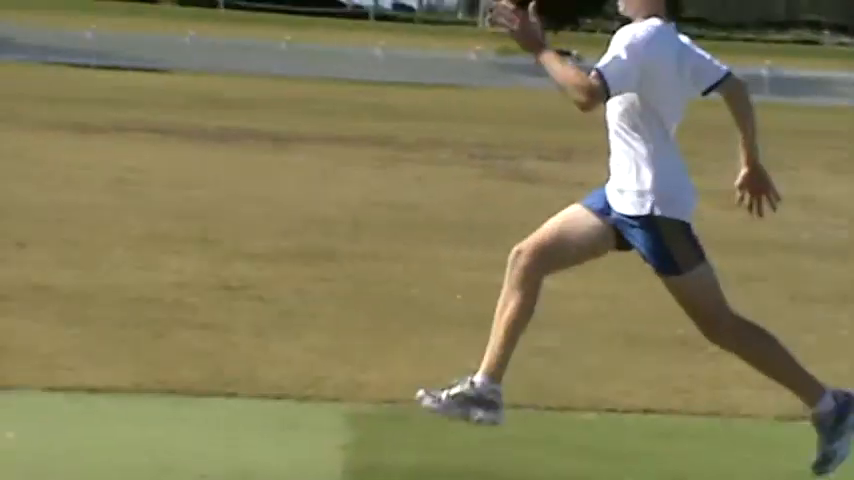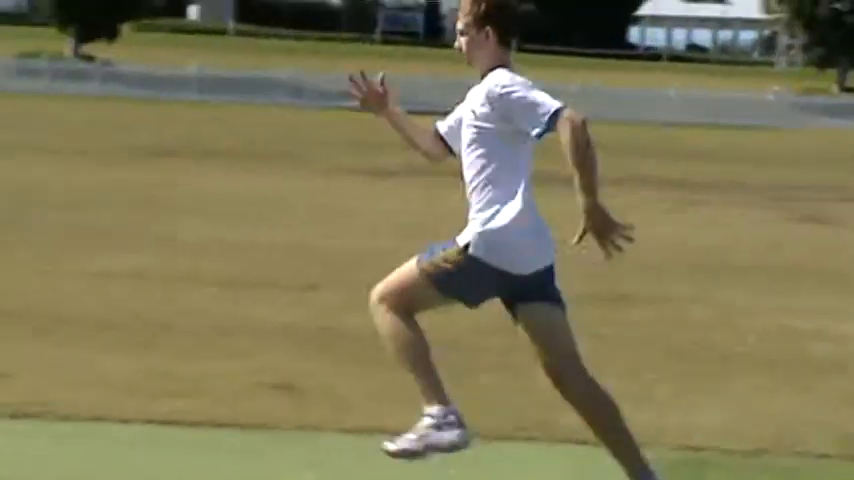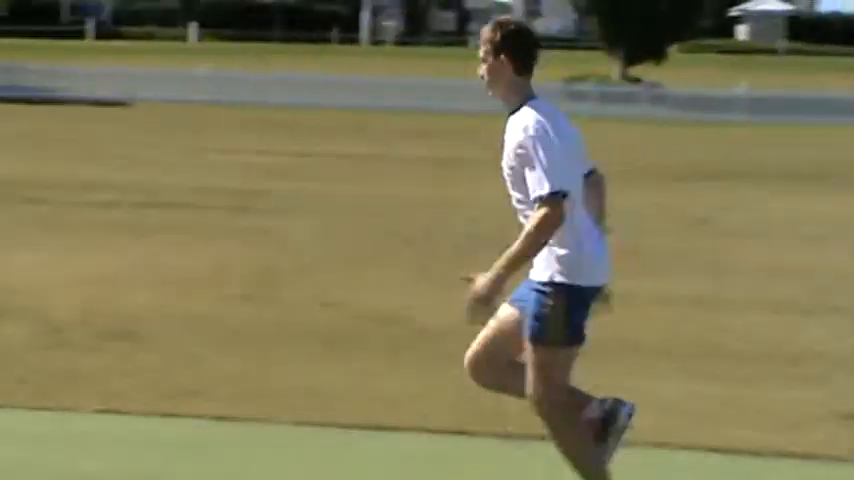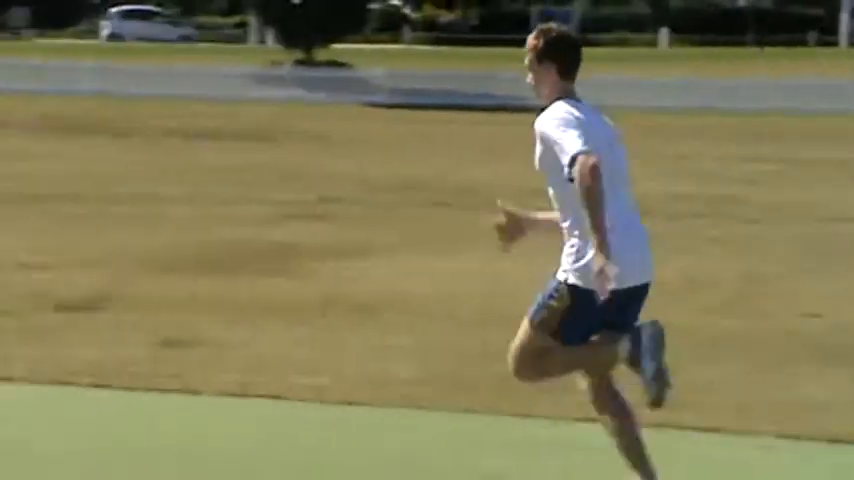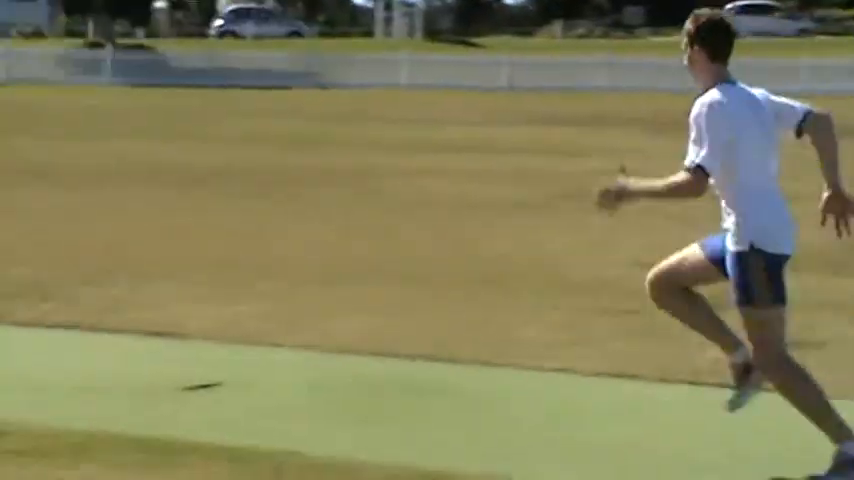
dt=0.3s
person 1, frame 1
right shoulder: (675, 45)
left elbow: (587, 95)
right elbow: (736, 89)
left wrist: (538, 47)
right wrist: (751, 164)
left hip: (652, 202)
right hip: (623, 194)
left knee: (720, 326)
right knee: (527, 257)
right ankle: (482, 390)
person 1, frame 2
left shoulder: (499, 88)
right shoulder: (483, 93)
left elbow: (574, 124)
right elbow: (437, 148)
left wrist: (592, 206)
right wrist: (385, 108)
left hip: (492, 244)
right hip: (528, 253)
left knee: (385, 302)
right knee: (567, 377)
left ankle: (441, 415)
person 1, frame 3
left shoulder: (529, 128)
right shoulder: (551, 120)
left elbow: (552, 214)
right elbow: (593, 186)
left wrist: (495, 277)
left hip: (564, 274)
right hip: (565, 271)
left knee: (549, 401)
right knee: (480, 366)
right ankle: (601, 412)
person 1, frame 4
left shoulder: (554, 121)
right shoulder: (601, 127)
left elbow: (590, 171)
left wrist: (601, 250)
right wrist: (535, 224)
left hip: (592, 271)
right hip: (633, 269)
left knee: (524, 366)
right knee: (597, 386)
left ankle: (631, 345)
person 1, frame 5
left shoulder: (709, 108)
right shoulder: (759, 100)
left elbow: (694, 185)
left wrist: (630, 190)
left hip: (755, 238)
right hip: (760, 237)
left knee: (773, 359)
right knee: (660, 282)
right ankle: (741, 358)
